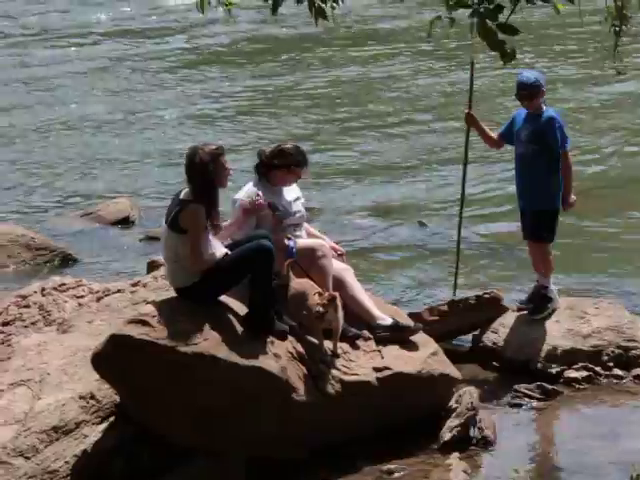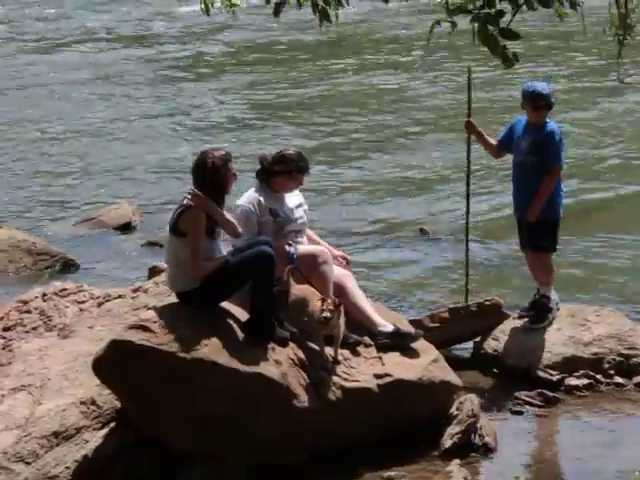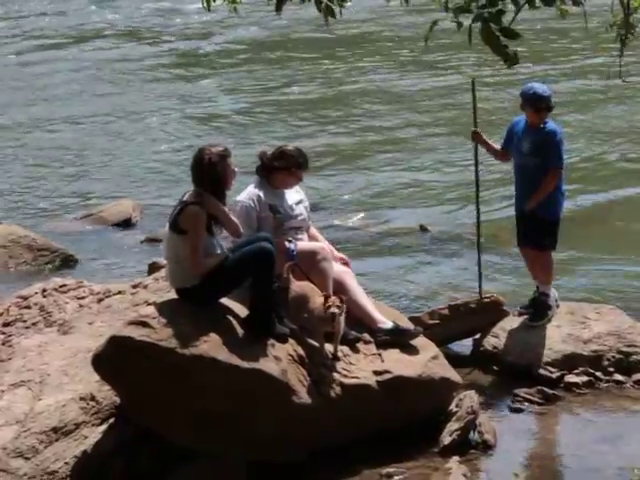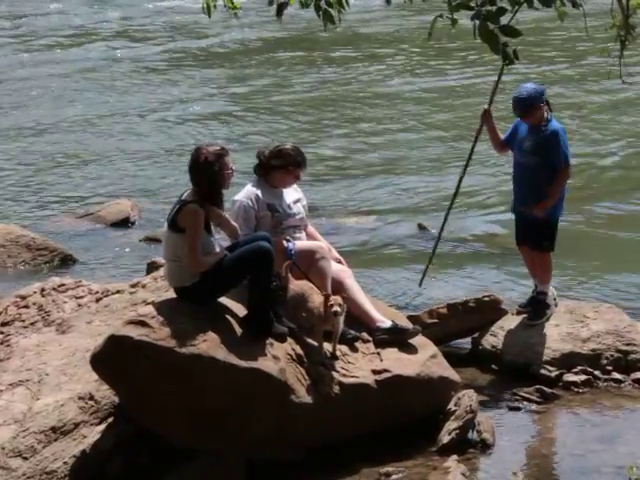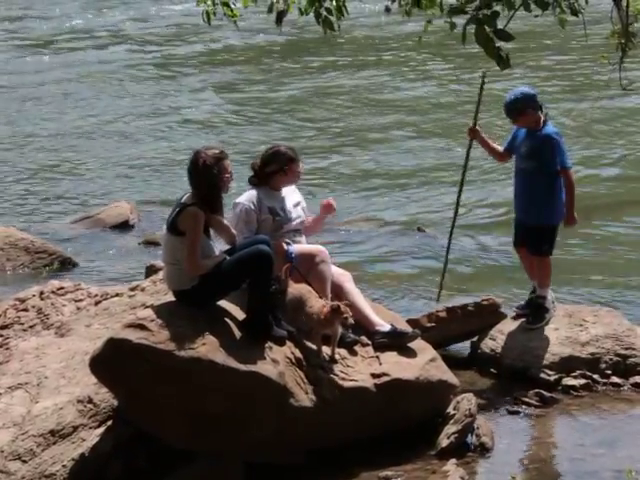
dt=0.4s
person 1, frame 1
left shoulder: (550, 119)
right shoulder: (519, 117)
left elbow: (565, 157)
right elbow: (495, 143)
left wrist: (567, 193)
right wrist: (476, 125)
left hip: (546, 196)
right hip: (526, 195)
left knee: (540, 243)
right knee: (532, 242)
left ankle: (547, 292)
right ankle: (540, 287)
person 1, frame 2
left shoulder: (551, 133)
right shoulder: (518, 125)
left elbow: (554, 174)
right elbow: (497, 151)
left wrist: (536, 207)
right wrist: (477, 133)
left hip: (545, 207)
right hip: (522, 204)
left knee: (541, 254)
right knee: (529, 252)
left ankle: (549, 301)
right ankle: (543, 294)
person 1, frame 3
left shoulder: (552, 133)
right shoulder: (516, 126)
left elbow: (555, 174)
right elbow: (505, 155)
left wrist: (534, 200)
right wrist: (484, 142)
left hip: (546, 204)
right hip: (524, 202)
left knee: (541, 252)
right knee: (526, 249)
left ankle: (547, 298)
right ankle: (541, 292)
person 1, frame 4
left shoulder: (554, 132)
right shoulder: (521, 124)
left elbow: (565, 172)
right elbow: (501, 147)
left wrist: (546, 204)
right wrist: (489, 124)
left hip: (544, 207)
right hip: (522, 203)
left knee: (541, 251)
right knee: (525, 248)
left ankle: (546, 297)
right ankle: (540, 291)
person 1, frame 5
left shoulder: (549, 137)
right shoulder: (521, 132)
left elbow: (567, 174)
right elbow: (502, 156)
left wrist: (569, 210)
right wrist: (480, 138)
left hip: (545, 210)
right hip: (524, 208)
left knee: (540, 255)
right knee: (522, 249)
left ankle: (545, 302)
right ankle: (537, 293)
person 2, frame 1
left shoulder: (291, 189)
right shoulder: (249, 197)
left wrist: (327, 240)
left hip: (303, 255)
left knee: (343, 271)
right knee: (319, 249)
left ankle: (380, 321)
person 2, frame 2
left shoulder: (294, 195)
right shoulder: (250, 204)
left wrist: (331, 249)
left hip: (303, 261)
left knee: (344, 277)
right knee: (320, 255)
left ankle: (381, 328)
person 2, frame 3
left shoulder: (295, 192)
right shoulder: (250, 200)
left elbow: (307, 228)
left wrist: (333, 252)
left hip: (304, 259)
left knee: (344, 274)
right knee: (320, 252)
left ankle: (381, 325)
person 2, frame 4
left shoulder: (293, 191)
right shoulder: (248, 199)
left elbow: (305, 227)
left wrist: (331, 250)
left hip: (302, 257)
left knee: (343, 273)
right knee: (318, 250)
left ankle: (379, 324)
person 2, frame 5
left shoulder: (291, 192)
right shoulder: (248, 202)
left elbow: (304, 228)
left wrist: (322, 215)
right wrist: (275, 247)
left hip: (301, 261)
left knee: (342, 277)
right knee: (319, 253)
left ankle: (379, 328)
person 3, frame 1
left shoulder: (190, 195)
right shoulder: (194, 209)
left elbow: (215, 235)
right elbow: (196, 263)
left wrist: (242, 215)
right wrist: (224, 255)
left hip: (194, 277)
right hip: (193, 285)
left knee: (261, 237)
right knee: (263, 251)
left ankle: (268, 310)
right ankle: (259, 319)
person 3, frame 2
left shoulder: (201, 202)
right shoulder: (195, 214)
left elbow: (236, 232)
right elbow: (196, 269)
left wrist: (214, 211)
right wrist: (225, 260)
left hip: (202, 277)
right hip: (194, 290)
left knee: (264, 243)
right knee: (264, 257)
left ankle: (270, 317)
right ankle: (260, 325)
person 3, frame 3
left shoulder: (201, 199)
right shoulder: (195, 211)
left elbow: (237, 232)
right elbow: (196, 266)
left wrist: (220, 211)
right wrist: (224, 256)
left hip: (200, 277)
right hip: (194, 287)
left knee: (264, 240)
right knee: (264, 253)
left ankle: (269, 313)
right ankle: (260, 322)
person 3, frame 4
left shoulder: (198, 197)
right shoulder: (194, 209)
left elbow: (235, 235)
right elbow: (195, 264)
left wrist: (220, 217)
right wrist: (222, 254)
left hip: (198, 274)
right hip: (192, 285)
left knee: (262, 239)
right knee: (262, 252)
left ankle: (269, 312)
right ankle: (258, 321)
person 3, frame 5
left shoulder: (199, 201)
right shoulder: (194, 212)
left elbow: (231, 239)
right elbow: (193, 267)
left wrist: (217, 220)
right wrist: (221, 258)
left hip: (197, 279)
right hip: (191, 289)
left knee: (262, 242)
right knee: (262, 256)
left ankle: (268, 315)
right ankle: (257, 324)
